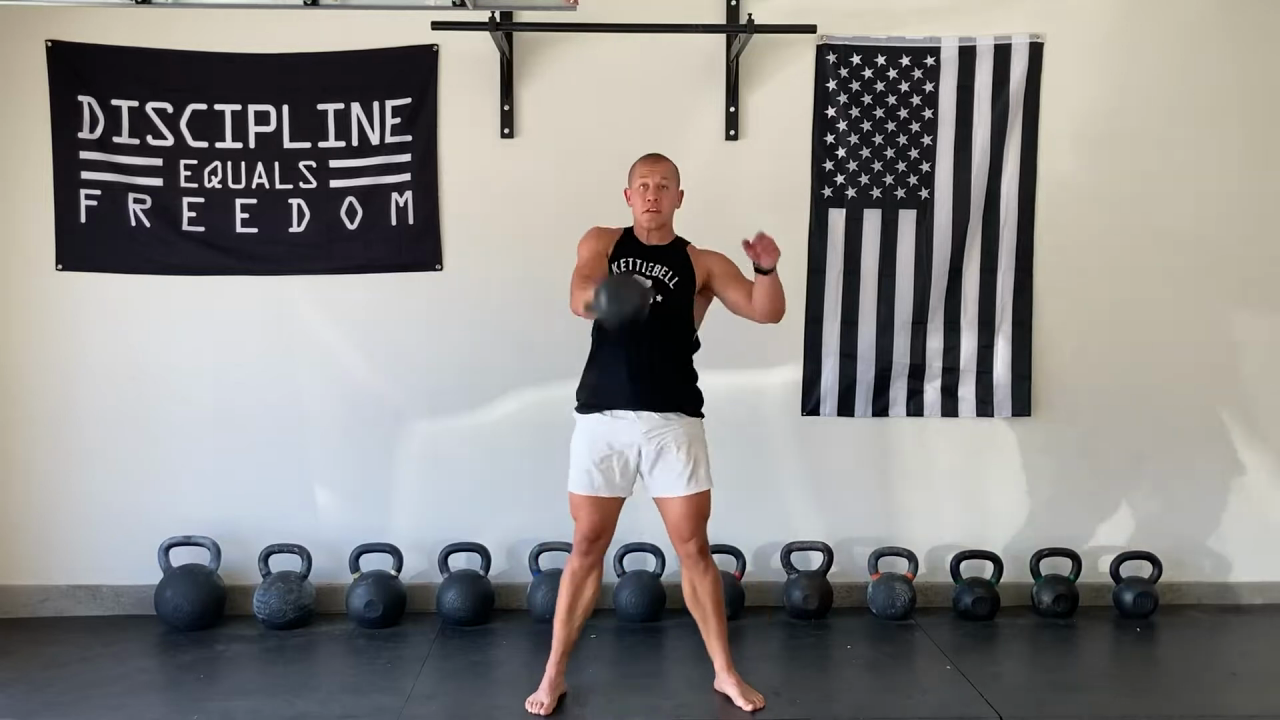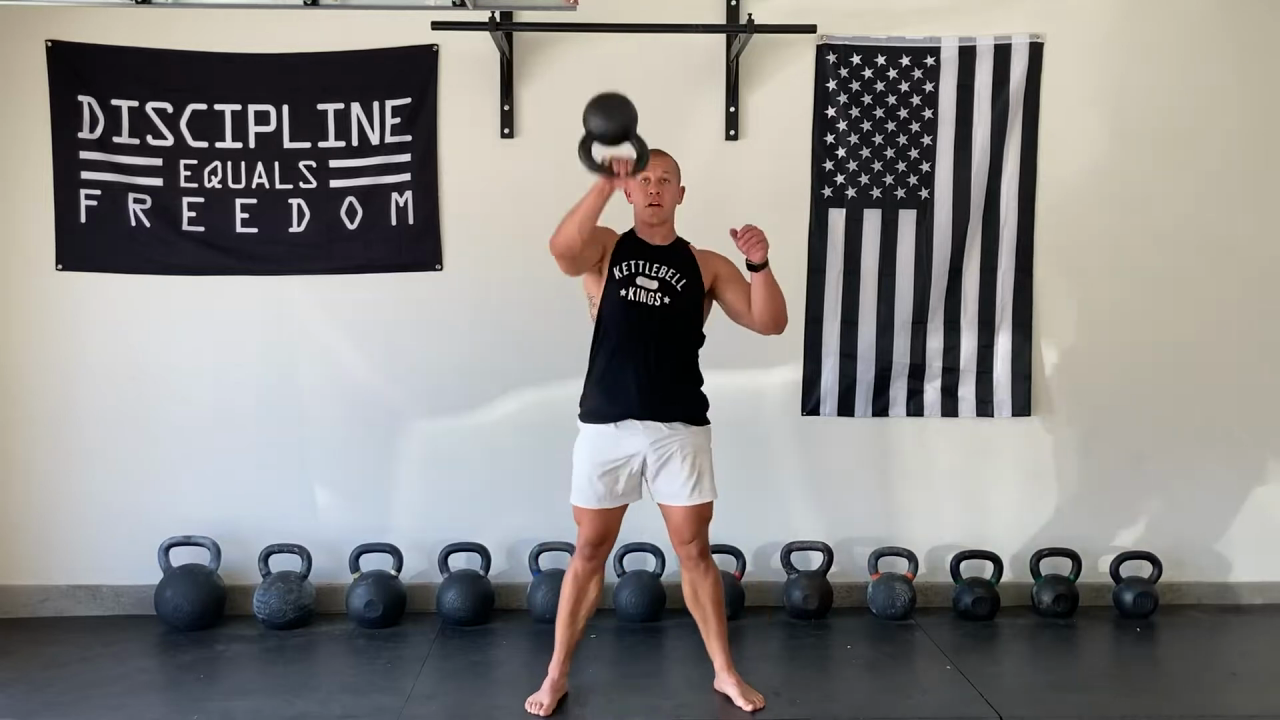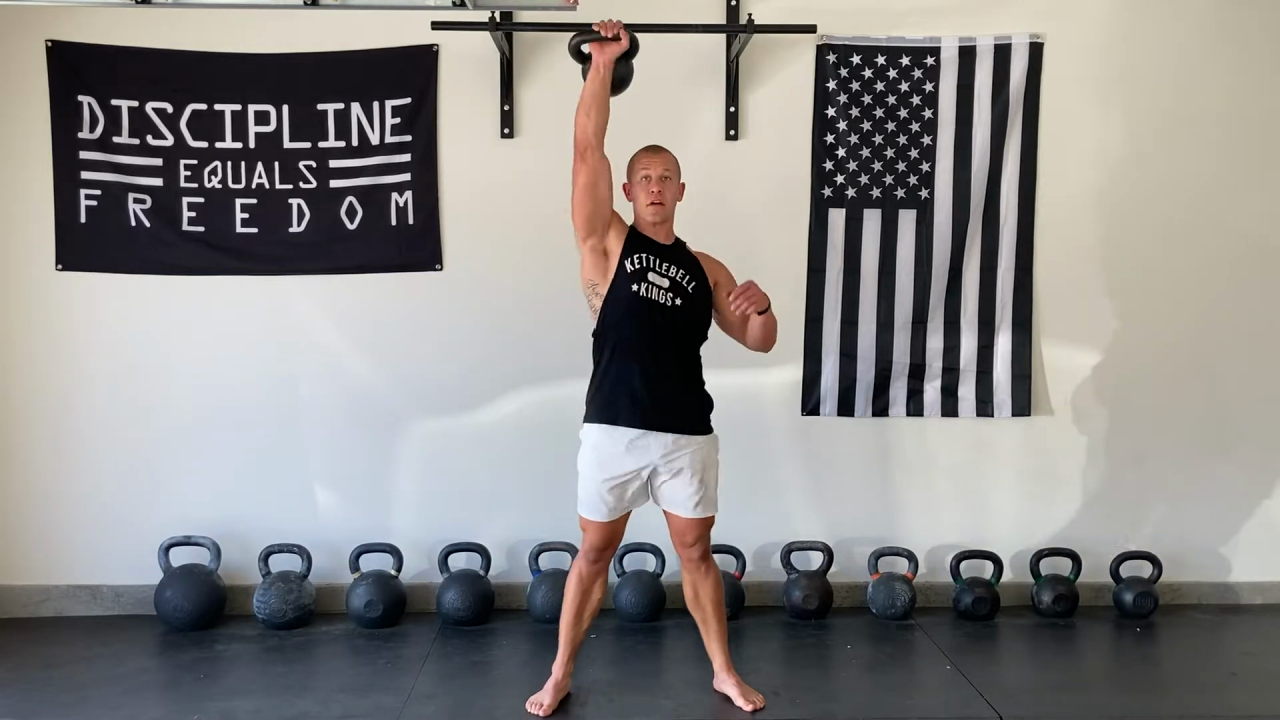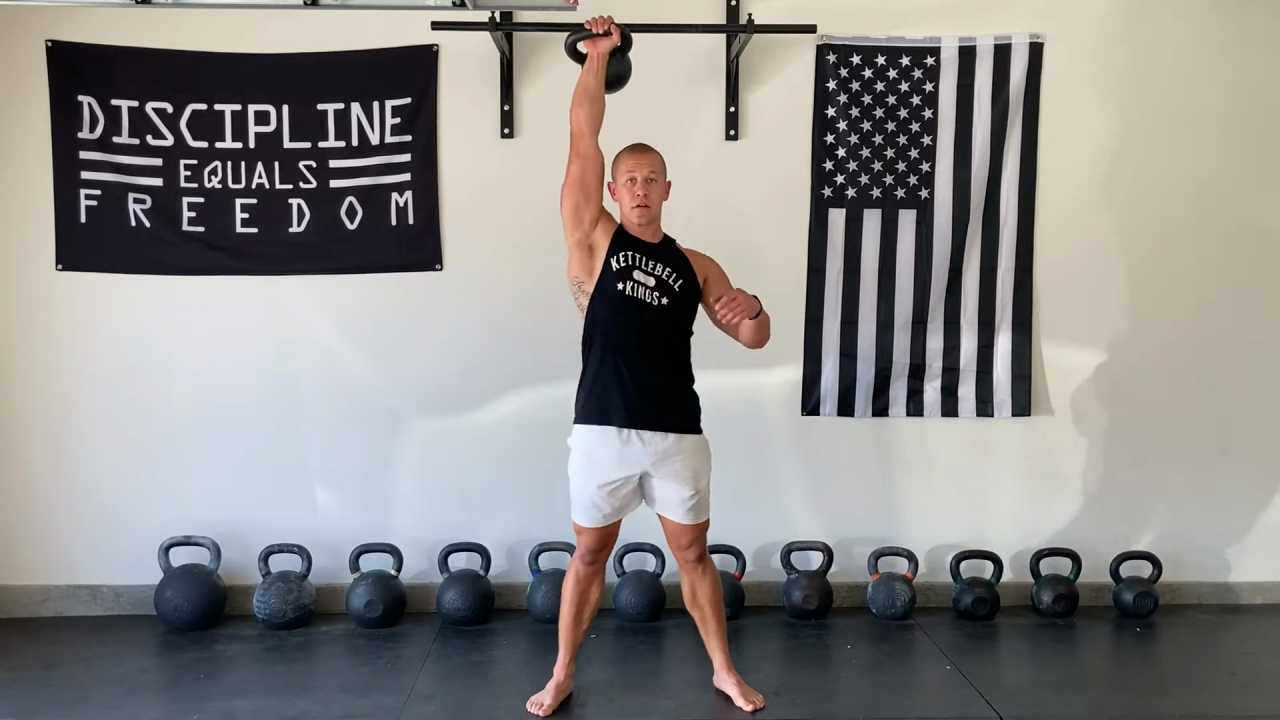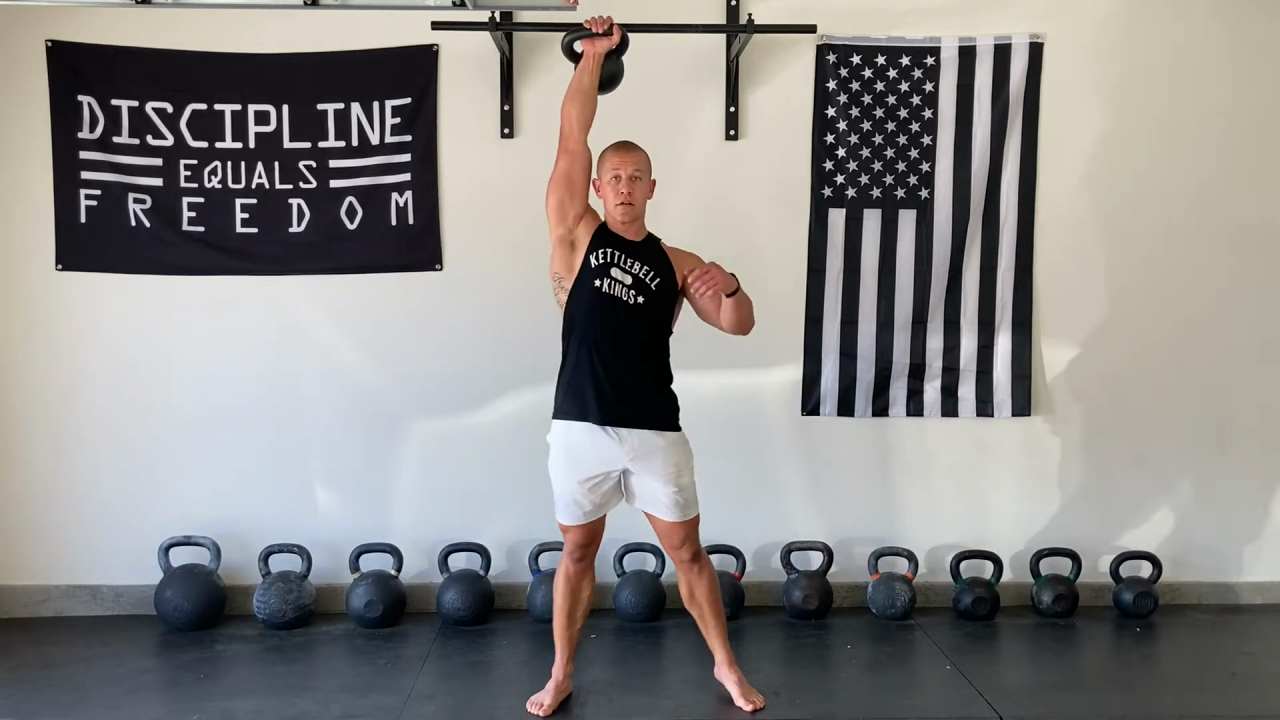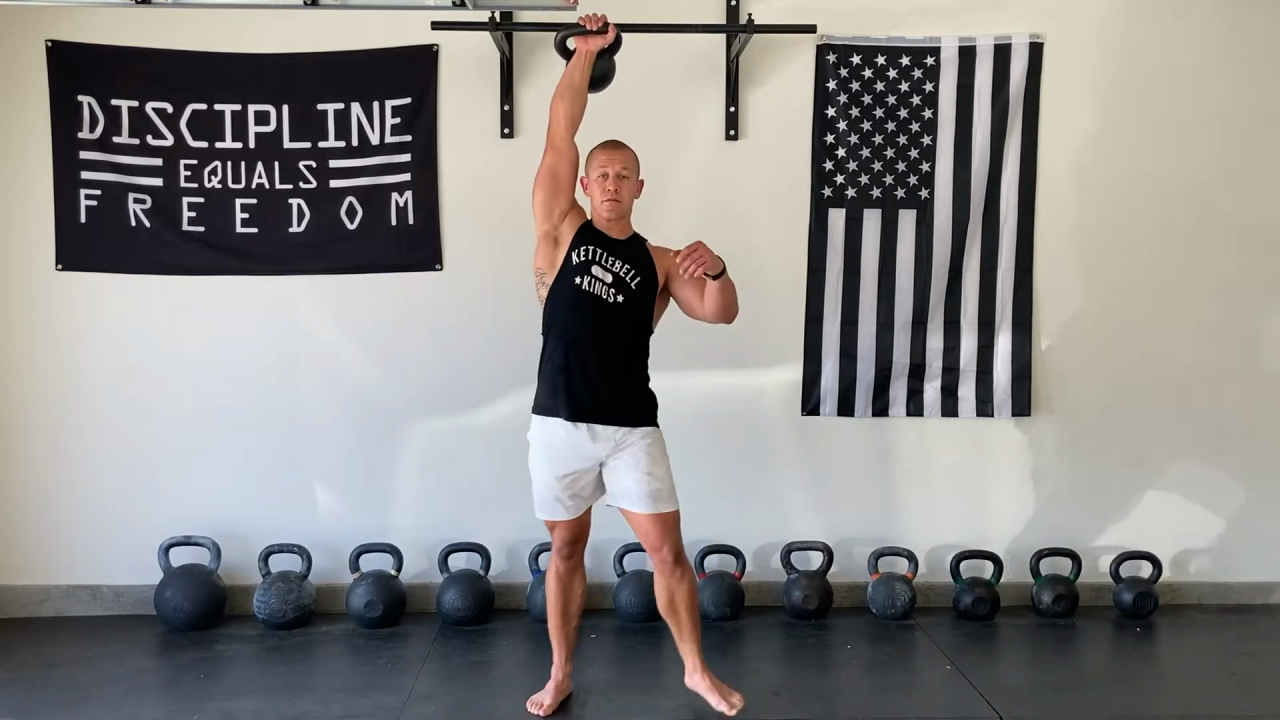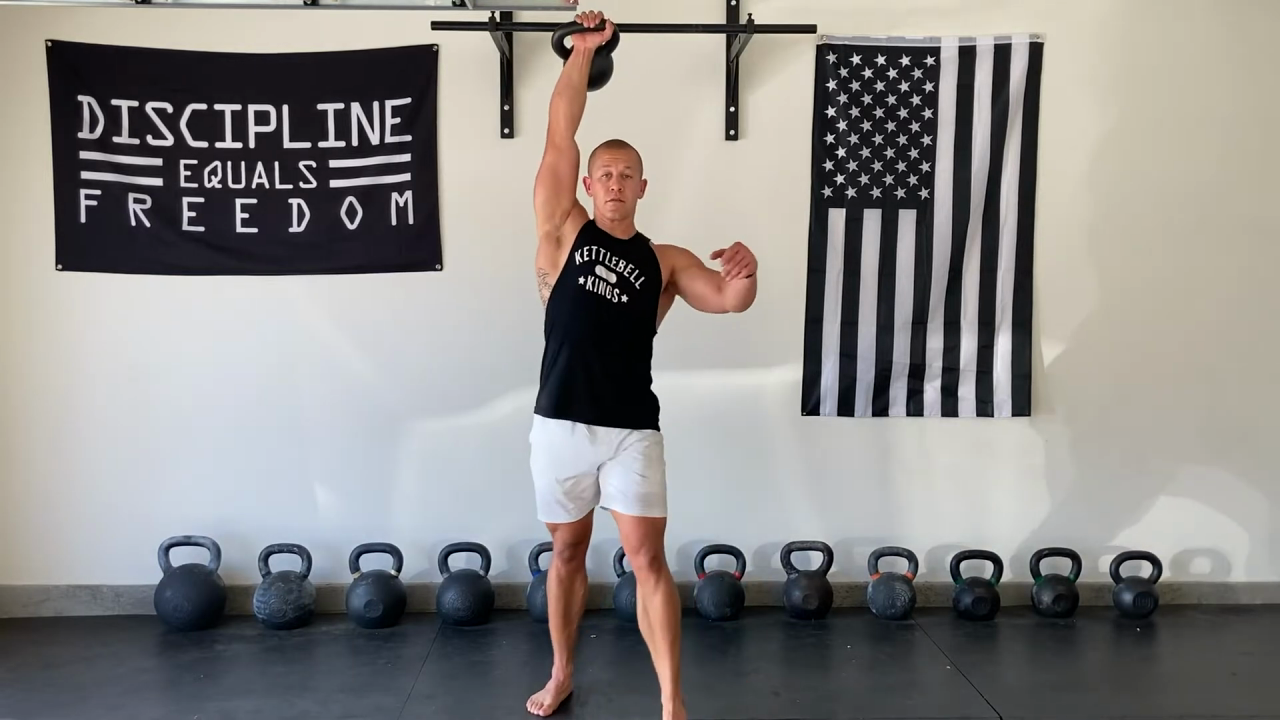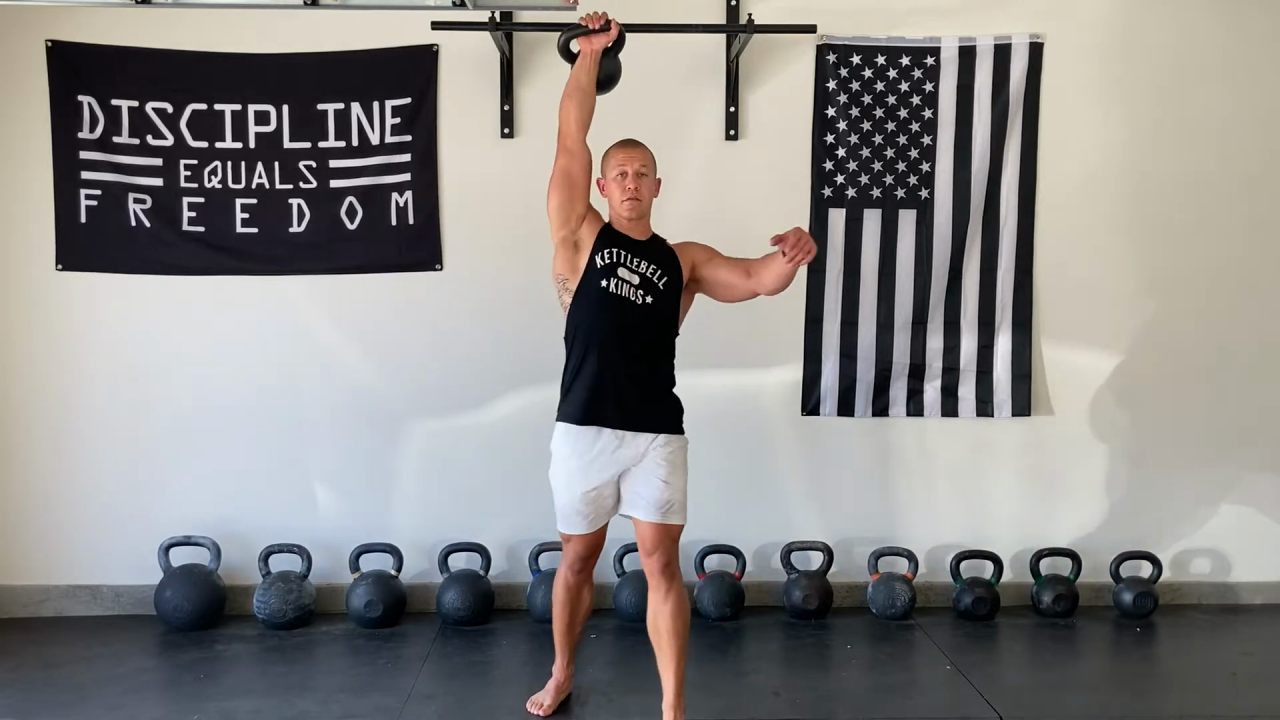
dt=0.2s
person 1, frame 1
left shoulder: (701, 262)
right shoulder: (601, 243)
left elbow: (764, 309)
right elbow: (580, 294)
left wrist: (767, 270)
right wrist: (598, 288)
left hip: (673, 420)
right hip: (603, 416)
left knee: (693, 548)
right knee: (587, 549)
left ankle: (725, 671)
right ankle: (554, 672)
person 1, frame 2
left shoulder: (705, 265)
right shoulder: (604, 245)
left elbow: (771, 322)
right elbow: (561, 248)
left wrist: (759, 262)
right wrist: (602, 187)
left hip: (679, 428)
right hip: (607, 424)
left knee: (694, 552)
right knee: (589, 552)
left ankle: (725, 672)
person 1, frame 3
left shoulder: (705, 269)
right shoulder: (606, 242)
left elbow: (760, 341)
right elbow: (585, 149)
left wrist: (759, 308)
right wrist: (601, 63)
left hip: (687, 434)
right hip: (613, 430)
left knee: (695, 554)
right knee: (594, 554)
person 1, frame 4
left shoulder: (697, 265)
right shoulder: (593, 239)
left elbow: (754, 339)
right elbow: (582, 140)
left wrist: (752, 310)
right wrist: (597, 56)
left hip: (677, 434)
right hip: (603, 430)
left knee: (693, 555)
right knee: (589, 554)
person 1, frame 5
left shoulder: (679, 263)
right shoulder: (576, 236)
left elbow: (740, 325)
right elbow: (571, 137)
left wrist: (730, 287)
right wrist: (593, 55)
left hip: (655, 431)
right hip: (581, 428)
left knee: (687, 553)
right knee: (577, 553)
person 1, frame 6
left shoulder: (659, 261)
right shoulder: (560, 231)
left elbow: (721, 313)
right elbow: (558, 137)
left wrist: (715, 270)
right wrist: (586, 53)
left hip: (631, 429)
right hip: (560, 424)
left knee: (667, 553)
right knee: (566, 550)
person 1, frame 7
left shoulder: (666, 261)
right shoulder: (562, 232)
left elbow: (731, 301)
right elbow: (559, 136)
left wrist: (743, 269)
right wrist: (583, 51)
left hip: (632, 430)
right hip: (561, 423)
left knee: (647, 561)
right knee: (567, 552)
person 1, frame 8
left shoulder: (686, 260)
right shoulder: (580, 236)
left elbow: (756, 280)
right elbow: (570, 139)
left wrist: (789, 257)
right wrist: (591, 52)
left hip: (657, 433)
right hip: (584, 429)
left knee: (661, 565)
right knee: (577, 560)
